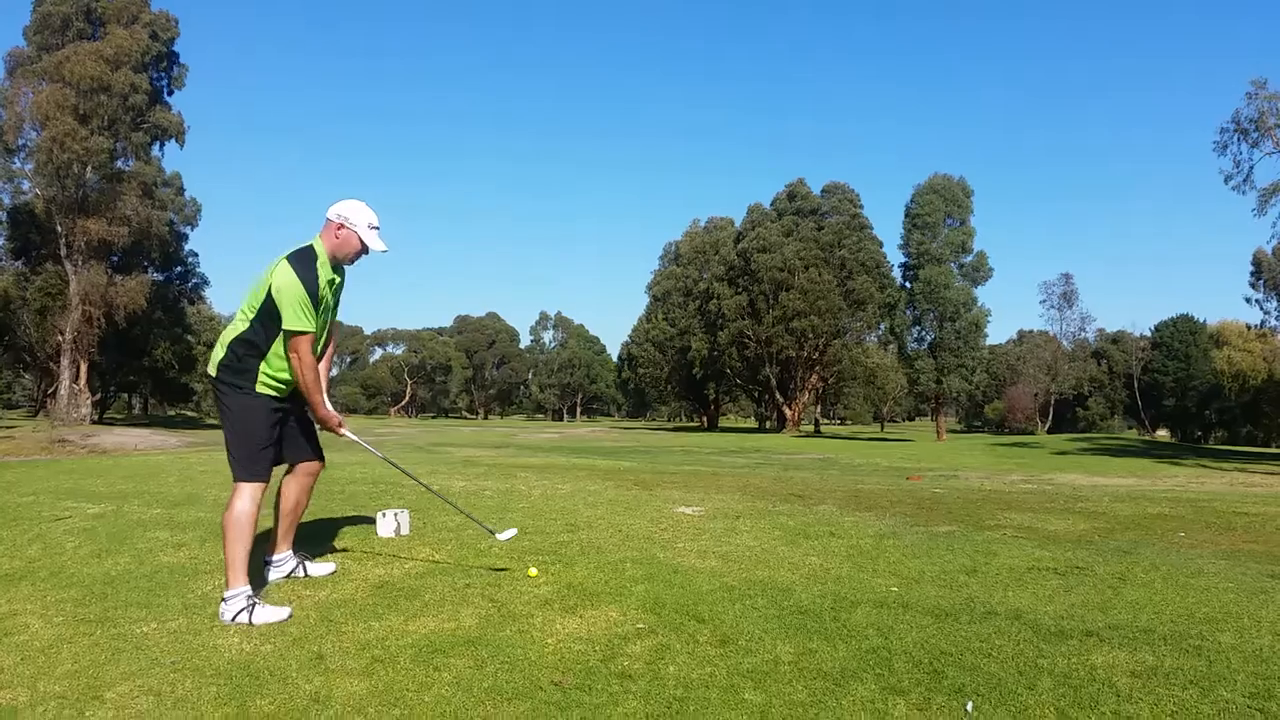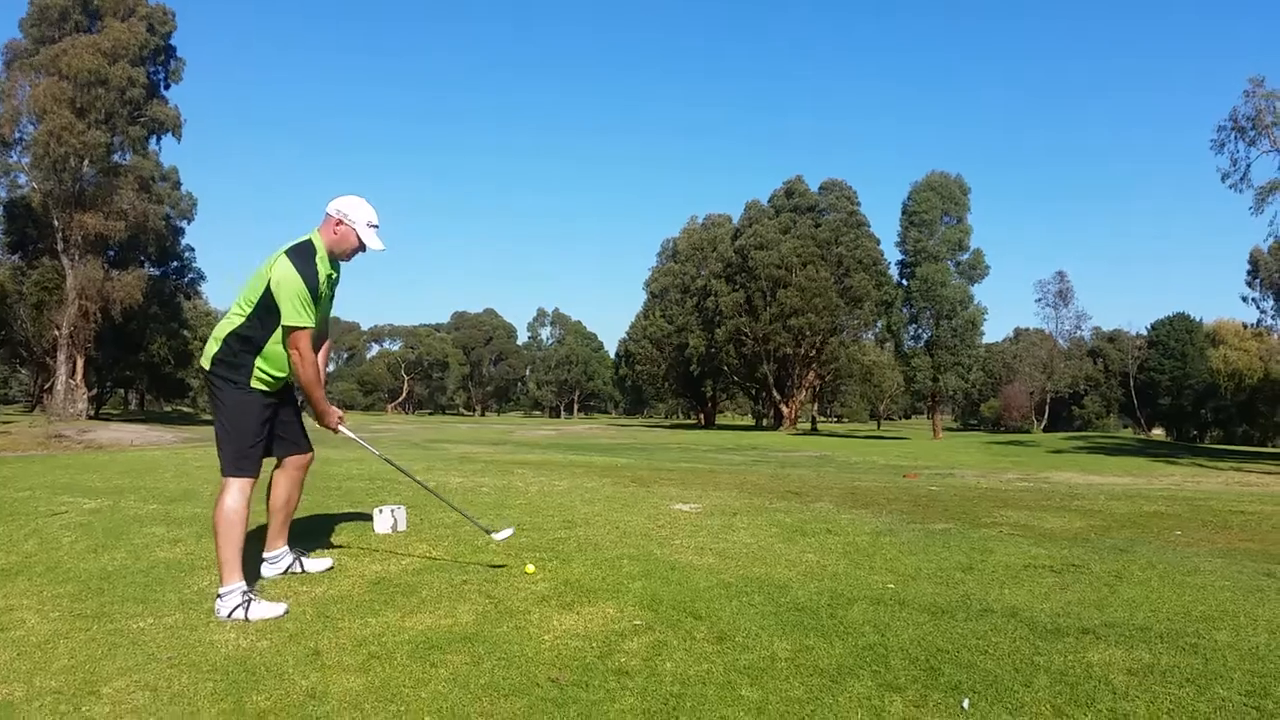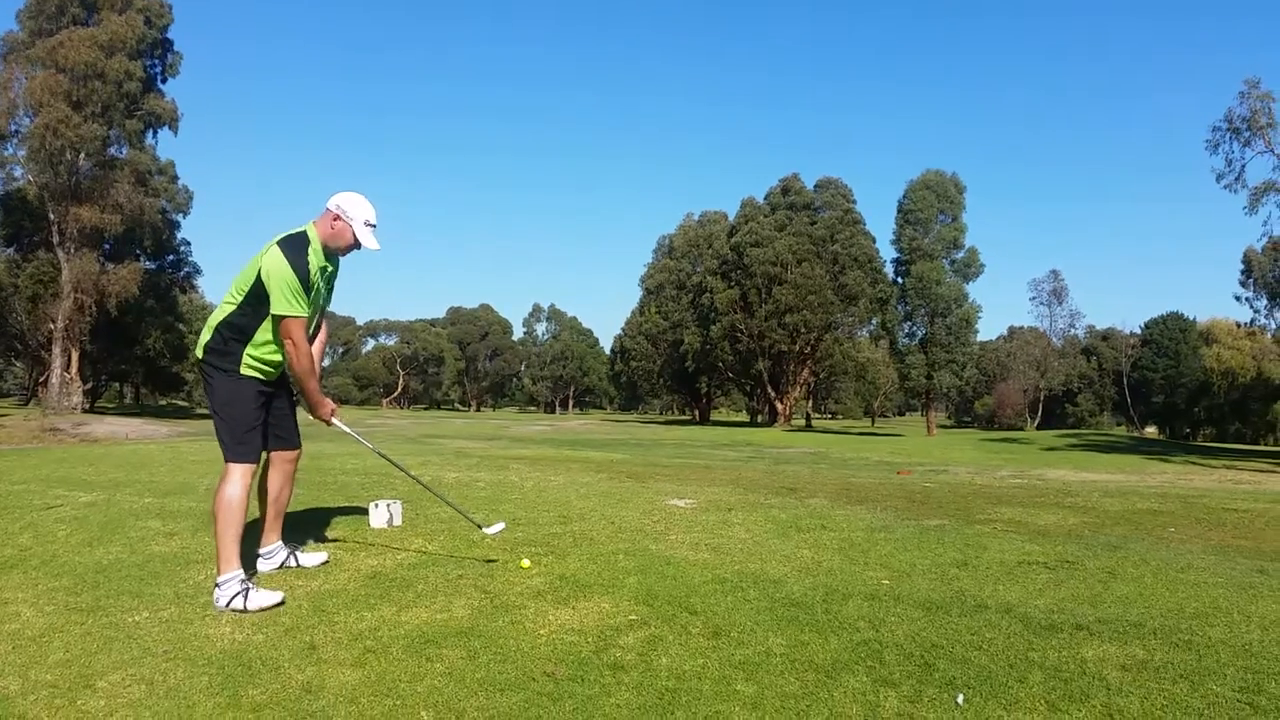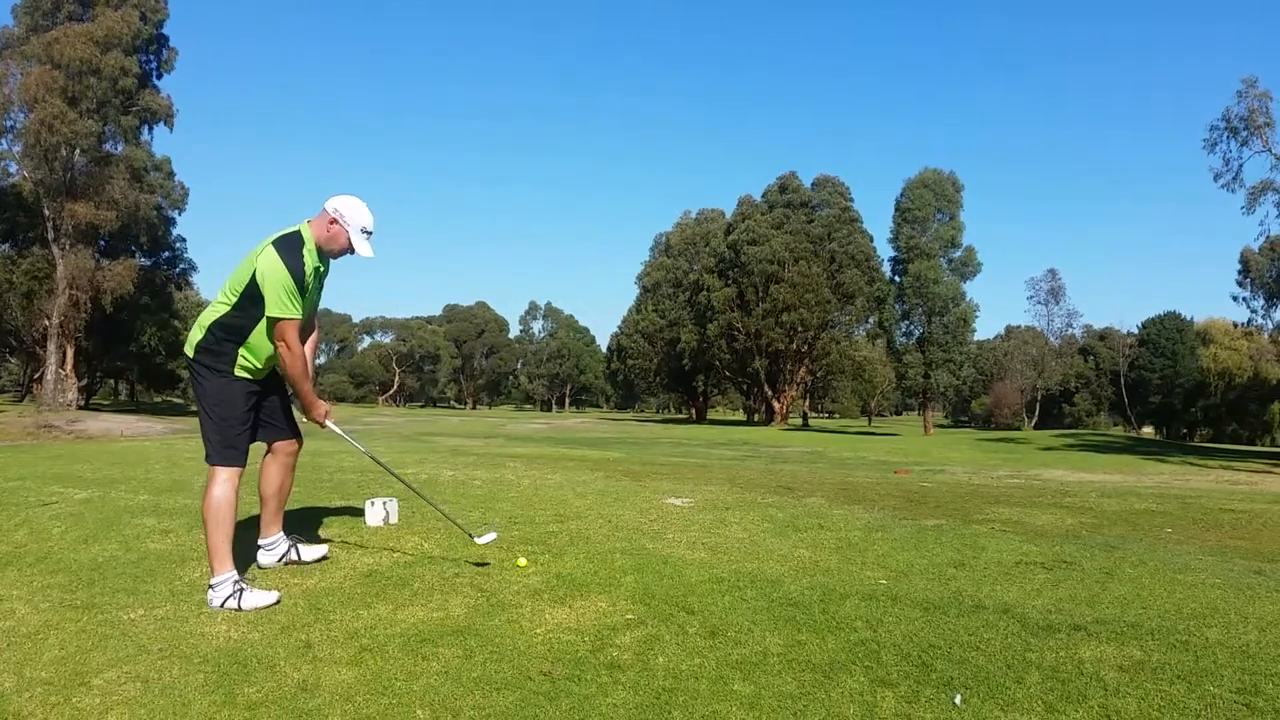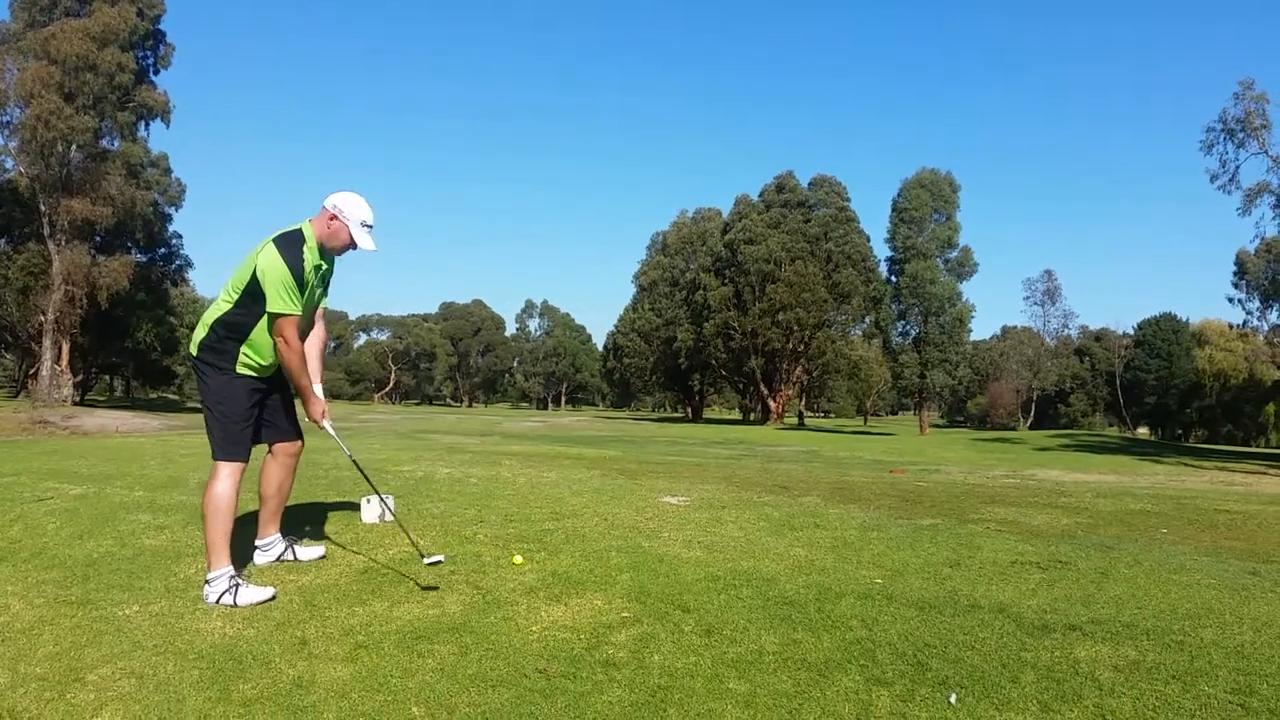
dt=0.3s
person 1, frame 1
left shoulder: (333, 272)
right shoulder: (298, 273)
left elbow: (325, 339)
right elbow: (300, 355)
left wrist: (320, 398)
right wrist: (320, 411)
left hip: (279, 381)
right hip: (244, 379)
left knee: (308, 462)
right knee: (251, 482)
left ankle: (281, 558)
right ankle: (236, 597)
person 1, frame 2
left shoulder: (328, 266)
right shoulder: (297, 268)
left elbow: (320, 337)
right elbow: (300, 350)
left wrist: (320, 396)
right wrist: (322, 408)
left hip: (270, 374)
right hip: (237, 373)
left knee: (297, 457)
right knee: (241, 477)
left ankle: (276, 554)
right ankle: (231, 594)
person 1, frame 3
left shoulder: (327, 259)
right shoulder: (289, 258)
left elbow: (317, 327)
right elbow: (293, 340)
left wrist: (312, 389)
right wrist: (316, 399)
left hip: (268, 365)
right hip: (230, 362)
left knee: (285, 453)
right knee: (241, 464)
left ankle: (271, 550)
right ankle: (229, 582)
person 1, frame 4
left shoulder: (317, 258)
right shoulder: (284, 259)
left elbow: (308, 328)
right elbow: (287, 343)
left wrist: (307, 389)
right wrist: (310, 401)
left hip: (256, 363)
right hip: (220, 363)
left knee: (286, 443)
right knee: (228, 466)
left ankle: (272, 542)
right ankle: (222, 583)
person 1, frame 5
left shoulder: (323, 259)
right shoulder: (284, 256)
left elbow: (314, 326)
right elbow: (286, 338)
left wrist: (317, 389)
right wrist: (308, 396)
left hip: (263, 364)
right hip: (225, 360)
left knee: (287, 446)
right knee: (231, 461)
left ankle: (268, 542)
right ankle: (219, 578)
